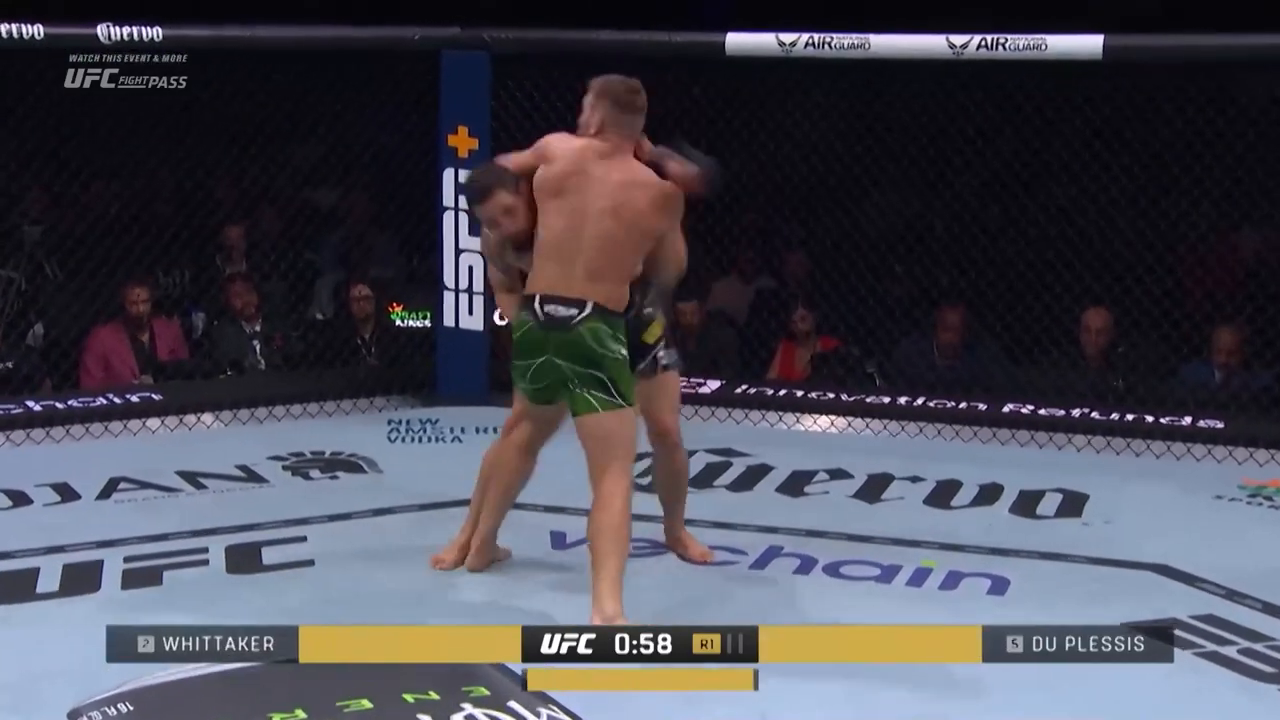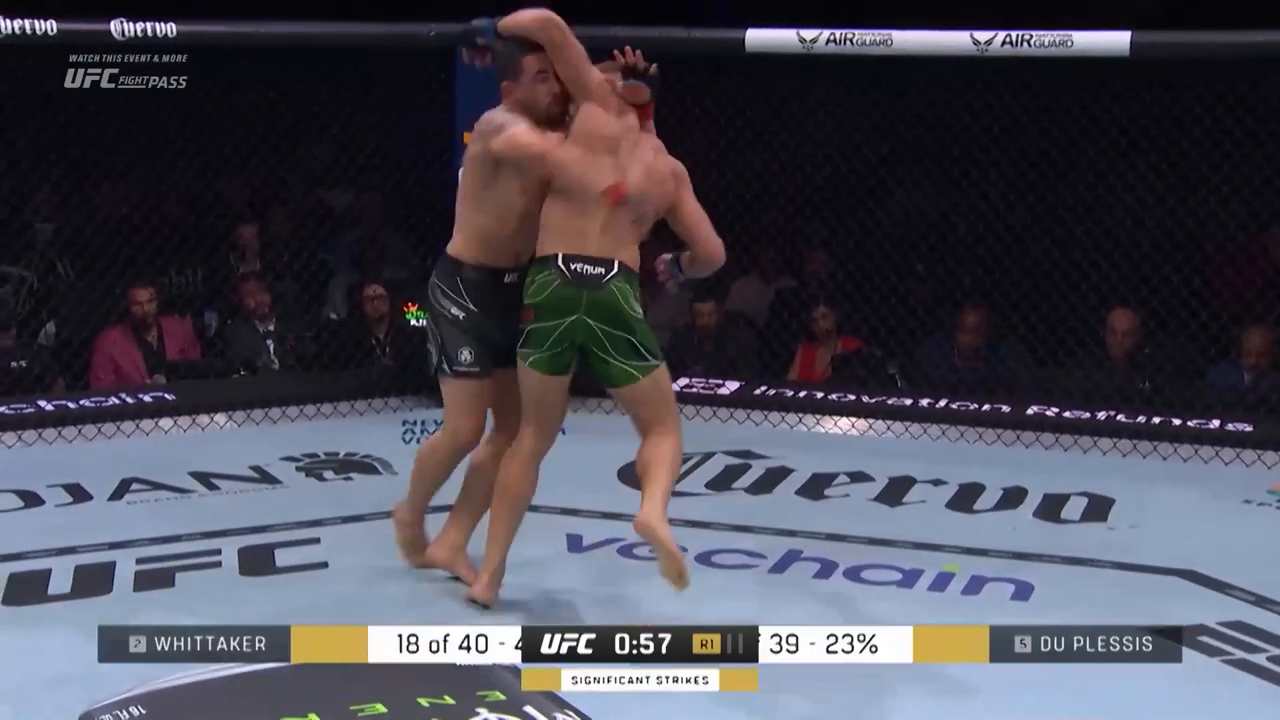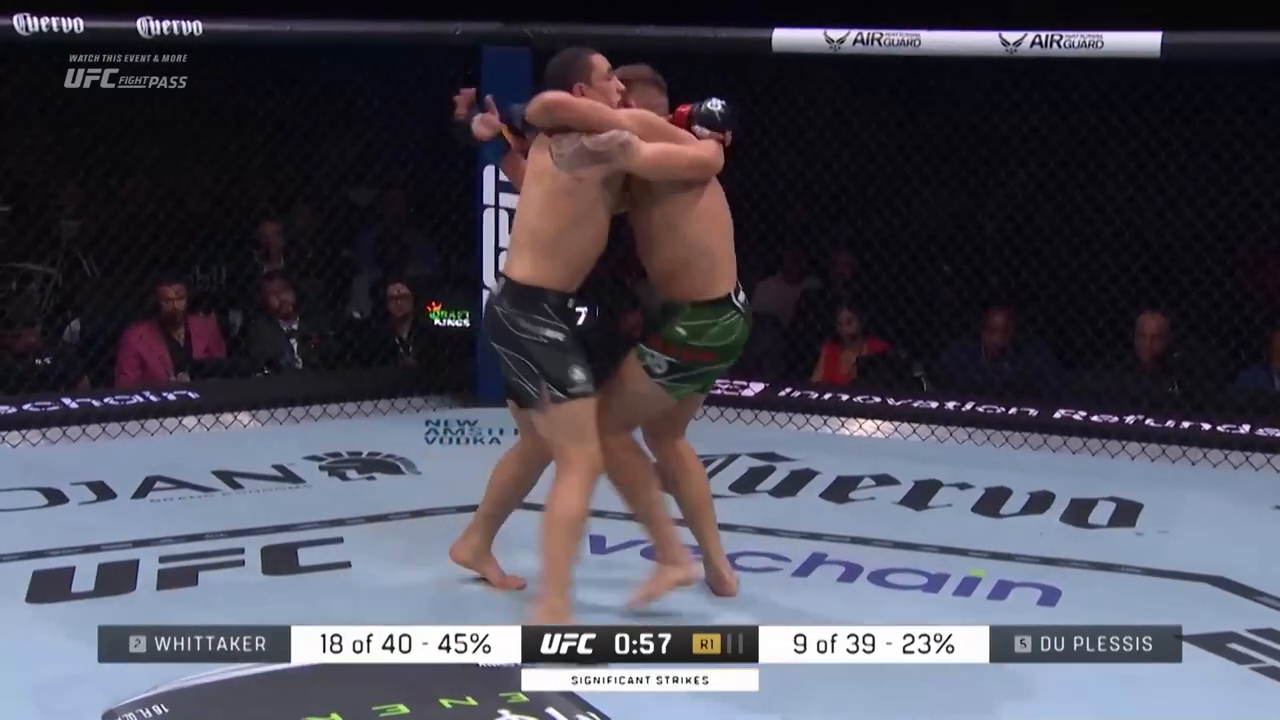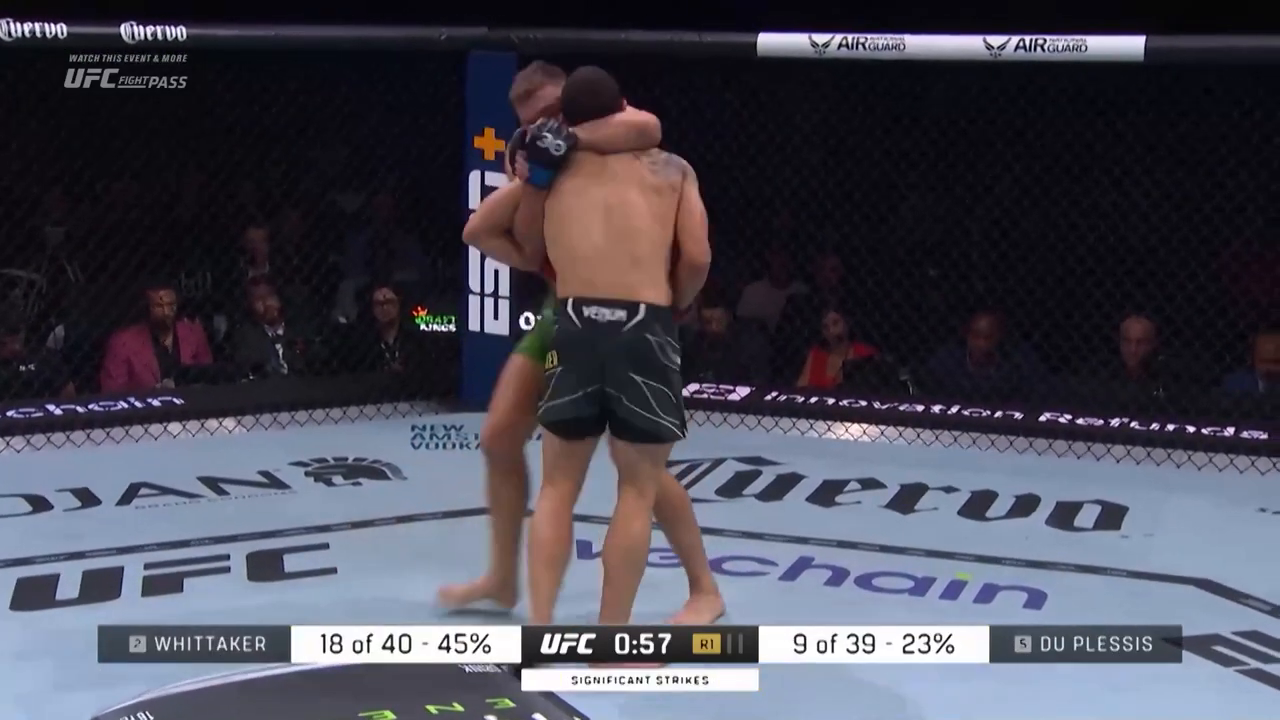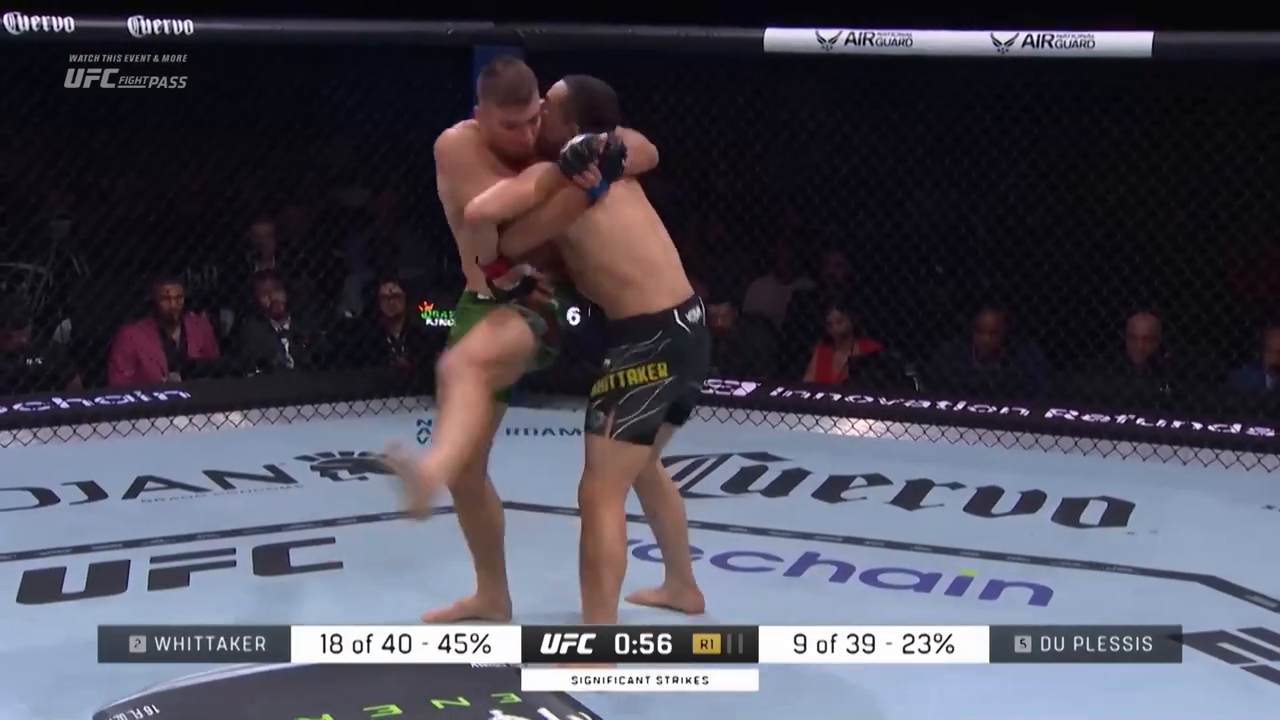
dt=0.4s
person 1, frame 1
left shoulder: (558, 150)
right shoulder: (662, 189)
left elbow: (506, 165)
right elbow: (667, 275)
left hip: (534, 322)
right hip: (595, 334)
left knee: (534, 425)
right knee: (612, 480)
right ankle: (606, 612)
person 1, frame 2
left shoulder: (600, 108)
right shoulder: (670, 169)
left elbow: (548, 25)
right elbow: (711, 256)
left wrist: (497, 28)
right wrist: (675, 266)
left hip: (552, 288)
right hip: (615, 298)
left knee: (533, 433)
right knee: (662, 427)
left ankle: (486, 574)
right ankle: (653, 512)
person 1, frame 3
left shoulder: (654, 132)
right shoulder: (658, 149)
left elbow: (550, 105)
left wrist: (527, 117)
left hip: (694, 326)
right hip: (711, 314)
left knee: (608, 426)
right knee: (664, 435)
right ankle: (717, 563)
person 1, frame 4
left shoulder: (553, 171)
right shoulder: (673, 170)
left elbow: (529, 246)
right elbow: (697, 263)
left hip: (576, 333)
right hip: (647, 335)
left knee: (557, 488)
right knee: (642, 488)
left ankle: (539, 634)
person 1, frame 5
left shoulder: (559, 178)
right shoulder: (617, 169)
left elbow: (506, 245)
left hip: (643, 342)
right hip: (685, 330)
left knee: (602, 498)
right knee: (644, 469)
right ankle: (680, 585)
person 2, frame 1
right shoulder: (496, 237)
right elbow: (507, 294)
left wrist: (671, 167)
left hip: (632, 314)
left knee: (666, 434)
right knee: (523, 427)
left ankle: (676, 528)
right ankle: (471, 534)
person 2, frame 2
left shoulder: (554, 124)
right shoulder: (500, 125)
right elbow: (536, 150)
left hip: (515, 286)
right hip: (466, 288)
left knee: (515, 422)
right knee: (465, 429)
left ankle: (453, 537)
right ankle: (411, 517)
person 2, frame 3
left shoulder: (552, 141)
right shoulder: (593, 142)
right elbow: (704, 162)
right wrist: (712, 139)
left hip: (524, 305)
right hip: (533, 312)
left knee: (535, 444)
right knee: (581, 463)
left ankle: (474, 547)
right ankle: (551, 613)
person 2, frame 4
left shoulder: (614, 135)
left elbow: (647, 127)
right elbow: (479, 231)
left wrist: (570, 138)
right knee: (498, 437)
left ankle: (704, 588)
right ankle: (500, 579)
person 2, frame 5
right shoulder: (457, 143)
left elbow: (646, 154)
right elbow: (481, 211)
right wrist: (558, 170)
left hip: (534, 305)
right hip: (482, 305)
left knee: (463, 363)
right knee: (466, 471)
left ankle: (431, 476)
right ankle: (492, 597)
